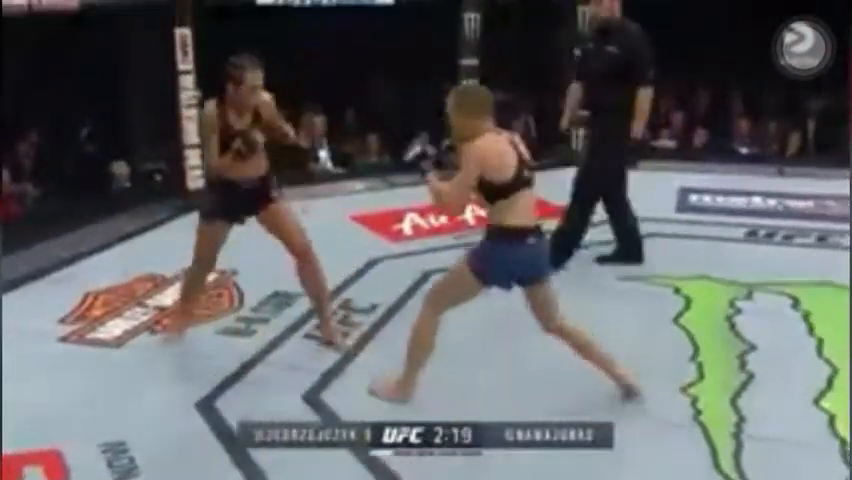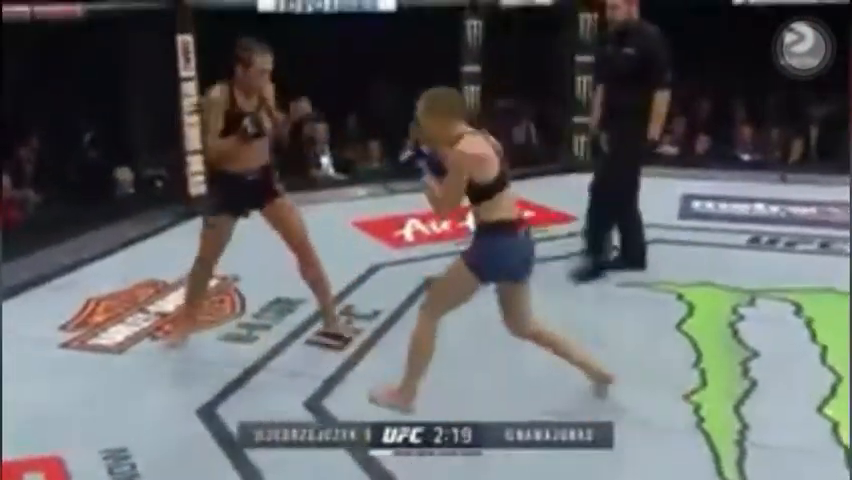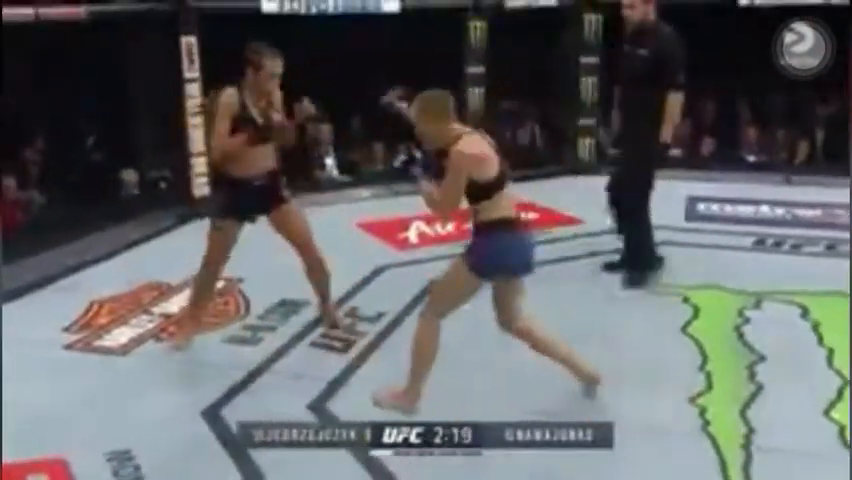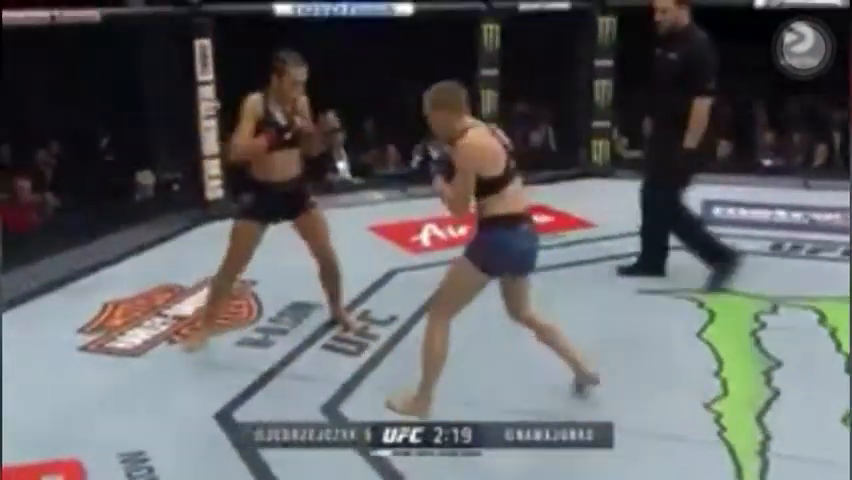
dt=0.1s
person 1, frame 1
left shoulder: (479, 148)
right shoulder: (515, 142)
left elbow: (451, 202)
left wrist: (428, 169)
left hip: (502, 247)
right hip: (534, 245)
left knee: (432, 305)
right knee: (554, 323)
left ankle: (404, 385)
right ankle: (622, 378)
person 1, frame 2
left shoulder: (463, 151)
right shoulder: (479, 139)
left elbow: (446, 206)
left wrist: (423, 169)
right wrist: (430, 152)
left hip: (494, 244)
right hip: (517, 240)
left knee: (430, 311)
right knee: (522, 325)
left ankle: (405, 393)
right ankle: (594, 370)
person 1, frame 3
left shoulder: (462, 152)
right shoulder: (475, 138)
left elbow: (444, 208)
left hip: (494, 242)
right hip: (515, 239)
left knee: (430, 314)
right knee: (513, 322)
left ankle: (409, 395)
right ankle: (583, 370)
person 1, frame 4
left shoulder: (468, 142)
right shoulder: (494, 134)
left elbow: (457, 205)
left wrist: (433, 172)
left hip: (496, 237)
right hip: (524, 234)
left knee: (439, 314)
right knee: (522, 313)
left ankle: (421, 400)
right ankle: (581, 370)
person 2, frame 1
left shoulder: (265, 102)
right shoulder: (212, 112)
left elbow: (279, 131)
right elbow: (212, 167)
left wrist: (288, 134)
right wrist: (236, 153)
left hip: (261, 186)
right hip: (225, 191)
left knee: (303, 249)
right knee: (202, 263)
left ankle: (327, 322)
right ankle: (182, 317)
person 2, frame 2
left shoulder: (266, 91)
right shoulder: (217, 97)
right elbow: (211, 152)
right wrist: (242, 135)
left hip: (264, 179)
right hip: (229, 183)
left knee: (303, 245)
right knee: (206, 259)
left ankle: (330, 315)
right ankle: (186, 321)
person 2, frame 3
left shoulder: (274, 96)
right shoulder: (229, 99)
left elbow: (284, 141)
right elbow: (216, 152)
left wrist: (290, 124)
right wrist: (249, 133)
left hip: (270, 184)
right hip: (235, 188)
left knee: (310, 249)
right knee: (213, 262)
left ankle: (328, 308)
right ankle: (191, 322)
person 2, frame 4
left shoulder: (301, 104)
right shoulder: (255, 104)
left elbow: (312, 150)
right elbow: (236, 153)
left wrist: (320, 132)
right wrist: (273, 135)
left hip: (296, 189)
right hip: (260, 191)
left knee: (326, 253)
right knee: (233, 264)
left ankle: (337, 308)
right ankle: (205, 326)
person 3, frame 1
left shoulder: (632, 37)
right shoulder: (593, 39)
left elbow: (645, 88)
right elbow: (579, 83)
left wrist: (636, 131)
right wrist: (566, 119)
left hip: (617, 130)
right hip: (599, 126)
left knee: (586, 188)
right knee: (611, 191)
left ankle: (557, 252)
right ankle: (629, 248)
person 3, frame 2
left shoulder: (650, 39)
right shoulder: (611, 39)
left elbow: (661, 90)
left wrist: (653, 133)
right wrist: (595, 122)
left hip: (635, 132)
right hip: (616, 129)
left knee: (604, 190)
right knee: (621, 193)
left ankle: (595, 258)
right ankle: (633, 254)
person 3, frame 3
left shoulder: (666, 41)
right shoulder: (631, 39)
left elbow: (675, 92)
left wrist: (665, 136)
right wrist: (617, 122)
left hip: (649, 134)
right hip: (631, 130)
left knee: (622, 193)
right knee: (634, 195)
left ankle: (642, 260)
right ankle: (638, 257)
person 3, frame 4
left shoulder: (698, 45)
right shoulder: (665, 43)
left elbow: (703, 99)
left wrist: (689, 143)
right wrist: (651, 125)
left hip: (681, 143)
right hip: (662, 136)
left knee: (665, 204)
right knee: (653, 199)
left ankle: (720, 256)
right ankle: (651, 261)
